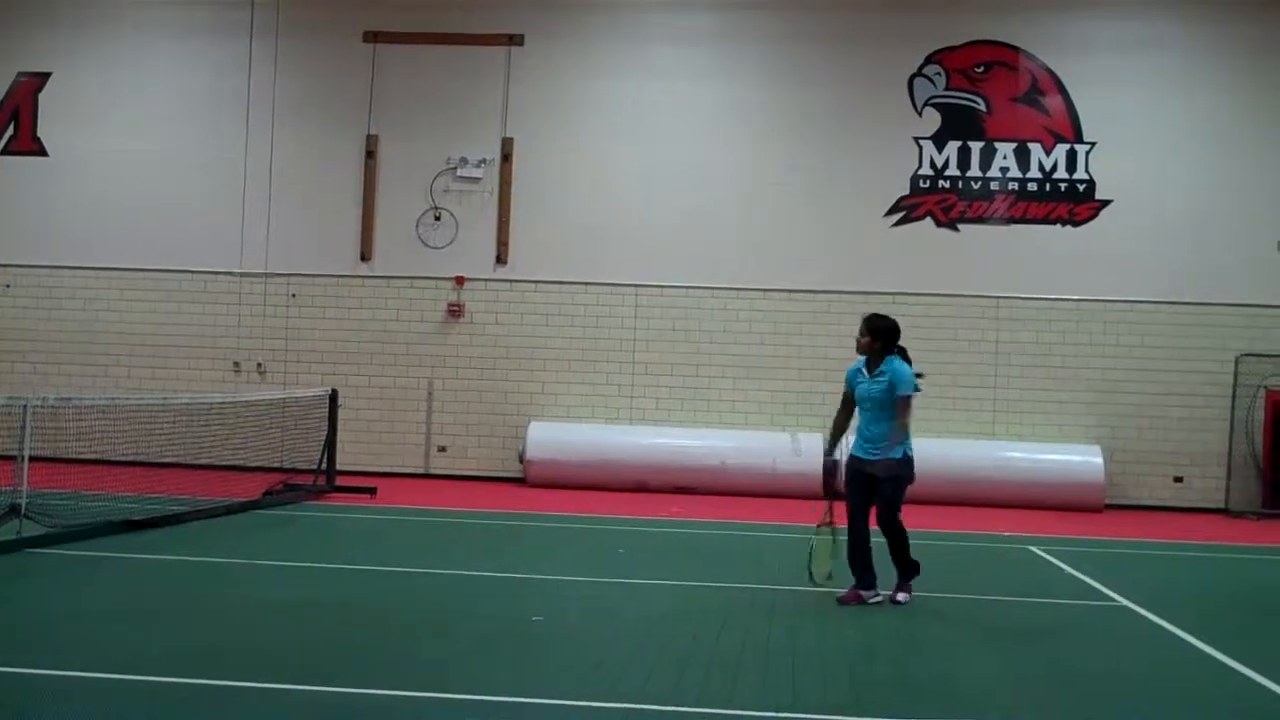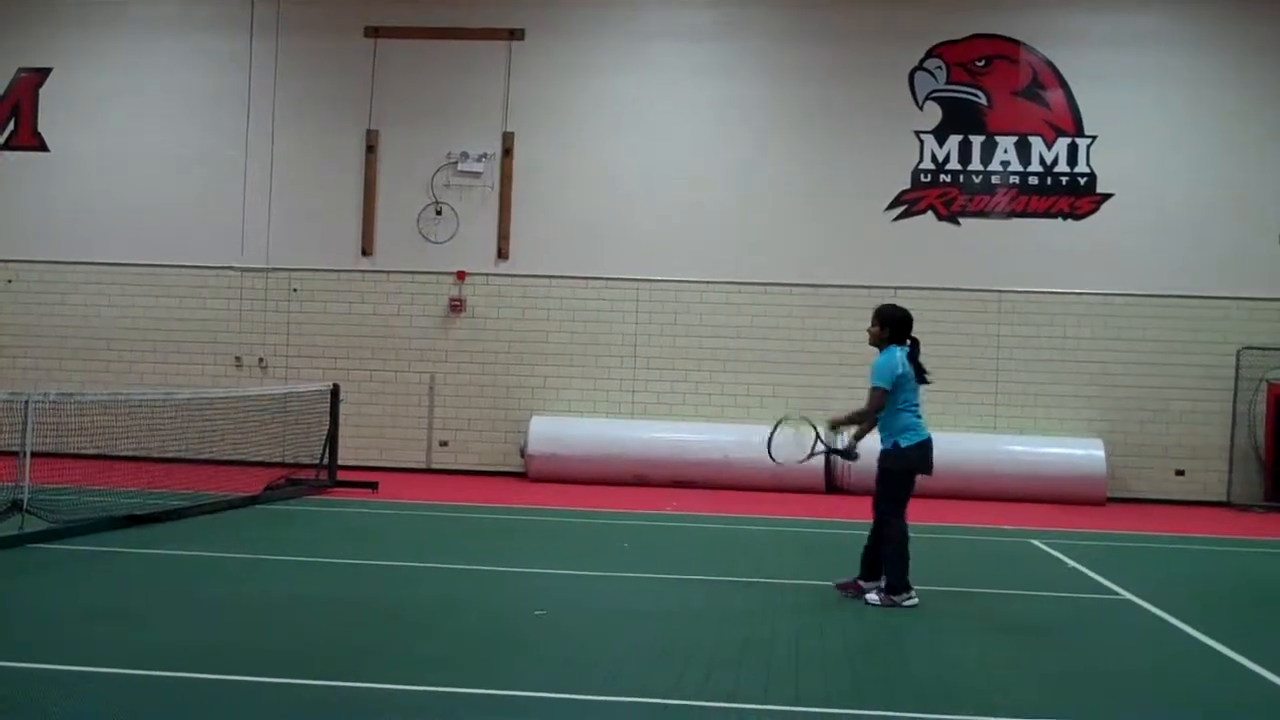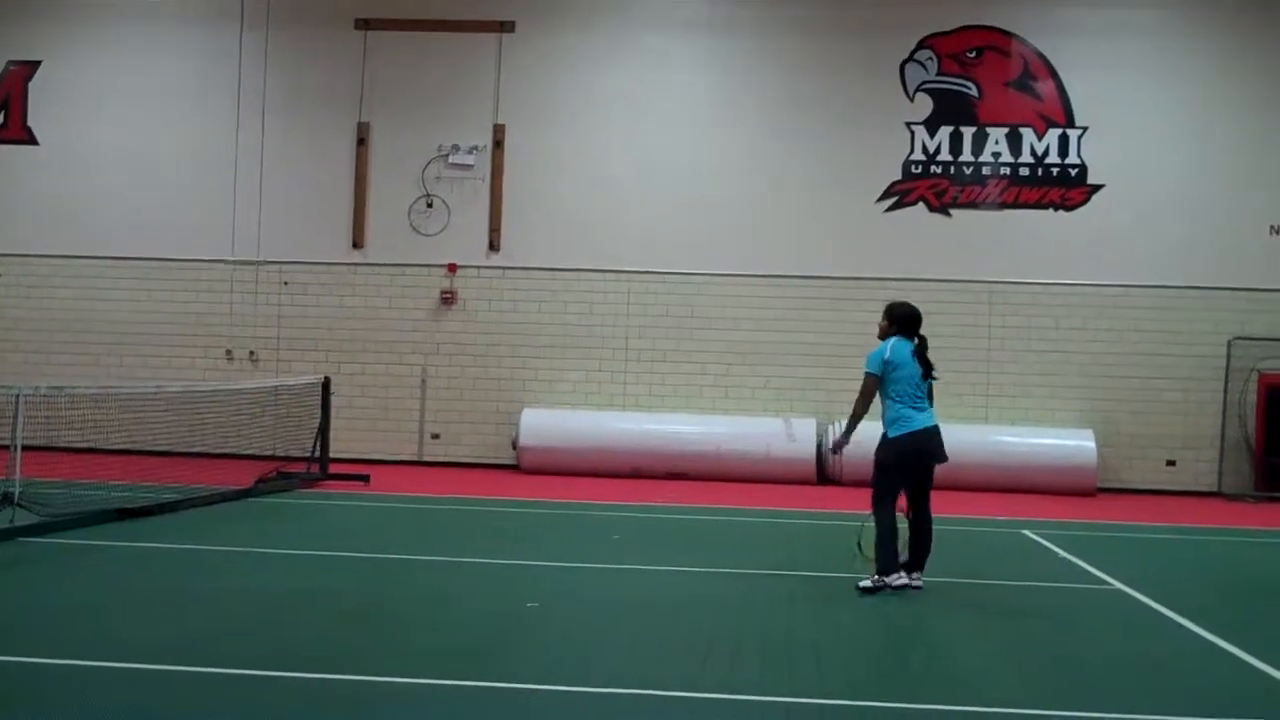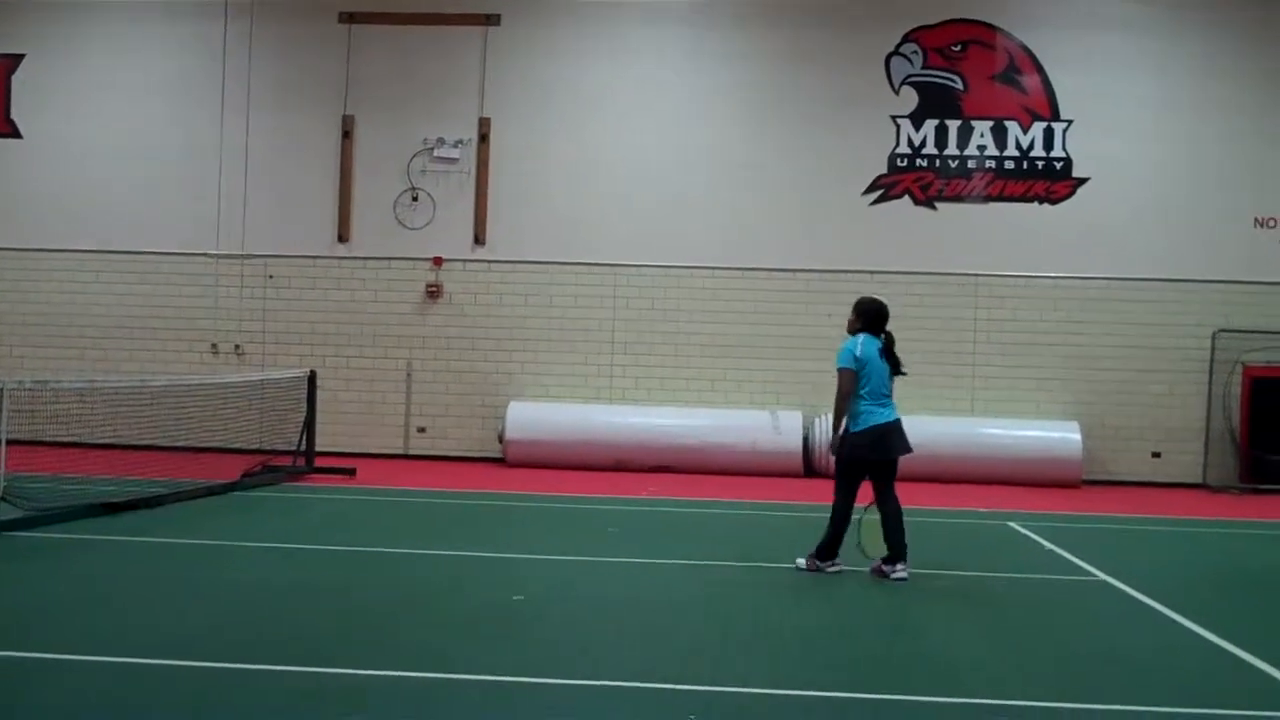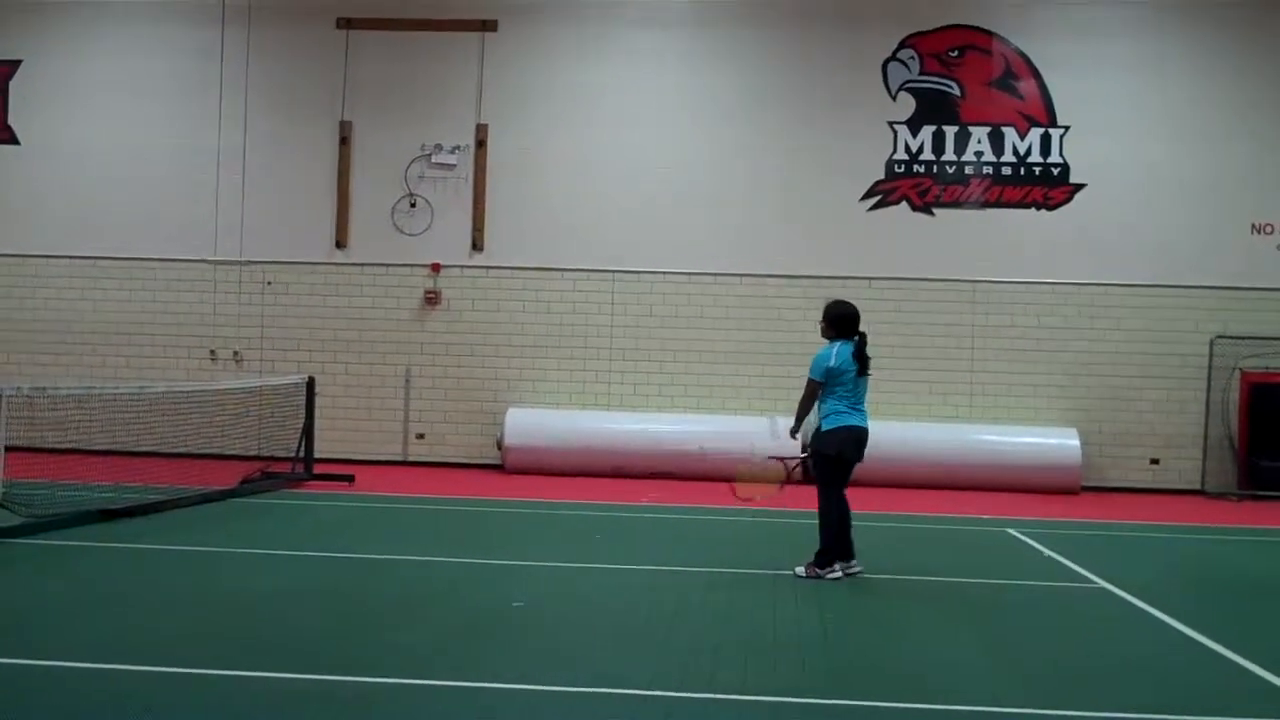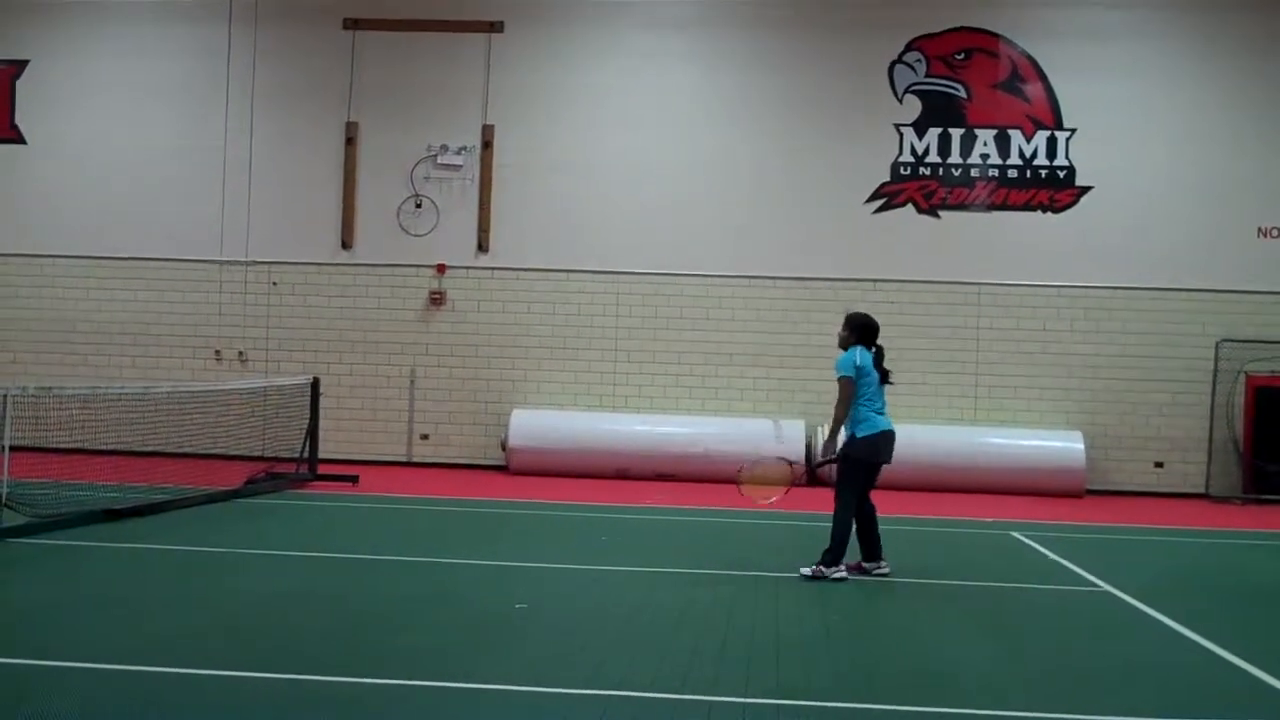
dt=0.5s
person 1, frame 1
left shoulder: (899, 371)
right shoulder: (855, 372)
left elbow: (902, 418)
right elbow: (845, 413)
left wrist: (891, 454)
right wrist: (830, 450)
left hip: (892, 458)
right hip: (860, 457)
left knee: (888, 519)
right knee: (856, 520)
left ankle: (908, 573)
right ankle: (866, 586)
person 1, frame 2
left shoulder: (887, 361)
right shoulder: (896, 357)
left elbow: (872, 409)
left wrist: (842, 422)
right wrist: (856, 437)
left hip: (903, 447)
right hip: (903, 445)
left knee: (892, 516)
right knee: (883, 513)
left ankle: (899, 590)
right ankle: (869, 577)
person 1, frame 3
left shoulder: (882, 352)
right shoulder: (920, 355)
left elbow: (865, 398)
left wrist: (846, 434)
left hip: (900, 437)
right hip: (928, 434)
left knee: (883, 503)
right knee: (919, 504)
left ankle: (889, 571)
right ankle: (914, 570)
person 1, frame 4
left shoulder: (851, 348)
right shoulder: (885, 350)
left elbow: (845, 393)
left wrist: (836, 432)
left hip: (862, 432)
right hip: (889, 429)
left knee: (844, 497)
right knee: (887, 496)
left ankle: (826, 557)
right ankle: (896, 561)
person 1, frame 5
left shoulder: (826, 356)
right shoulder: (858, 352)
left elbow: (809, 397)
left wrist: (796, 425)
left hip: (833, 432)
right hip: (857, 430)
left knee: (828, 497)
right knee: (837, 494)
left ankle: (826, 564)
right ankle: (846, 558)
person 1, frame 6
left shoulder: (849, 358)
right shoulder: (870, 359)
left elbow: (845, 402)
left wrist: (831, 438)
right wrist: (844, 442)
left hip: (864, 437)
right hip: (881, 435)
left knee: (845, 500)
right knee: (860, 498)
left ankle: (832, 563)
right ankle: (874, 559)
